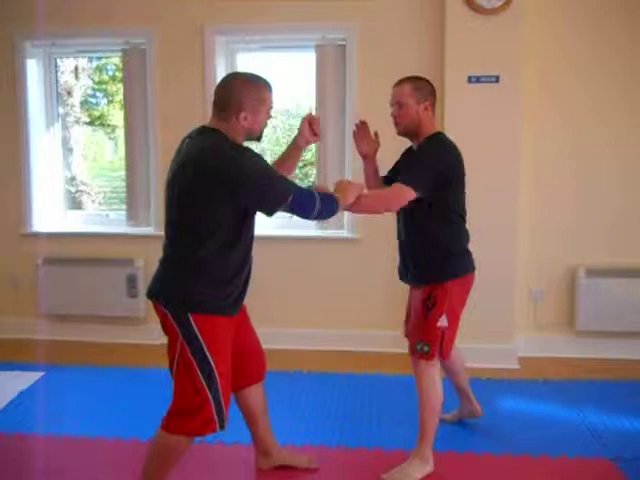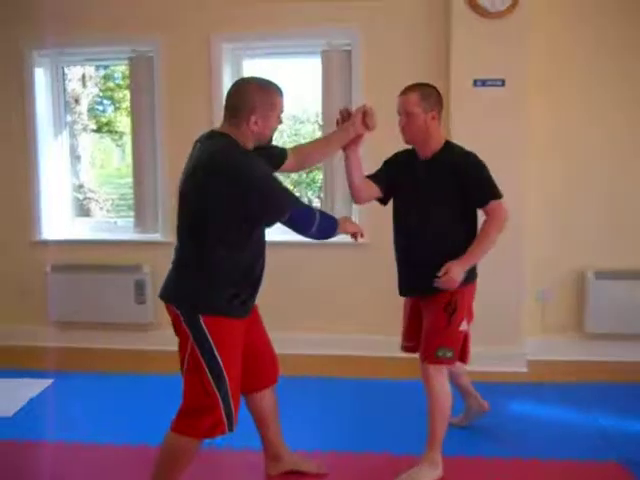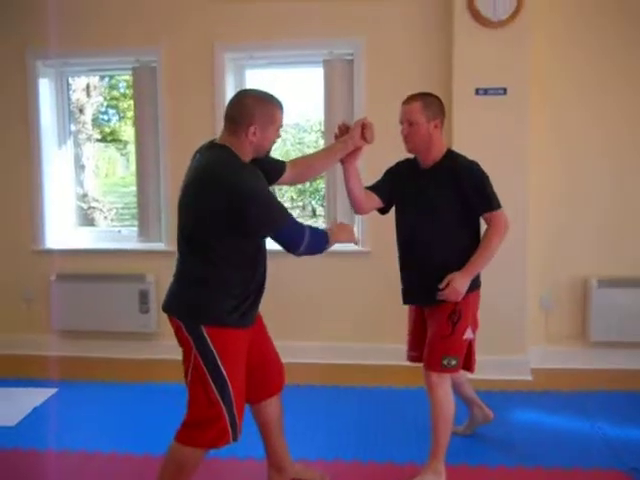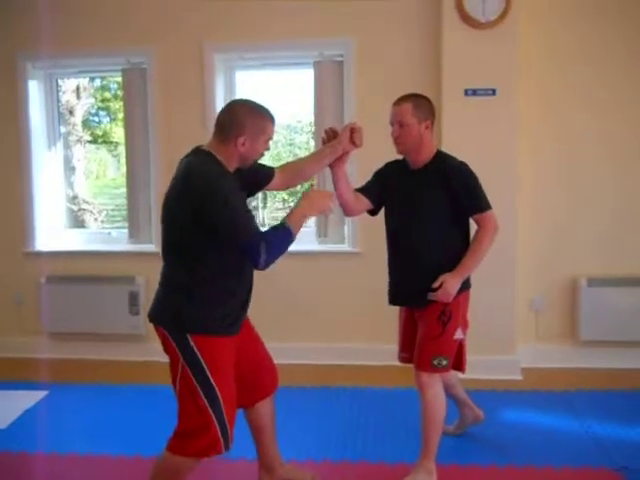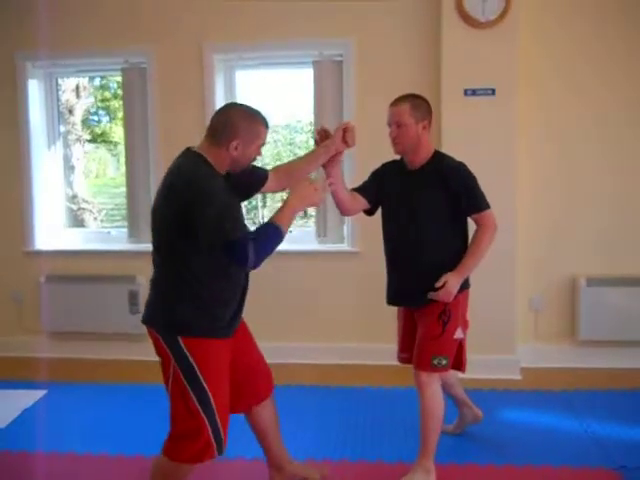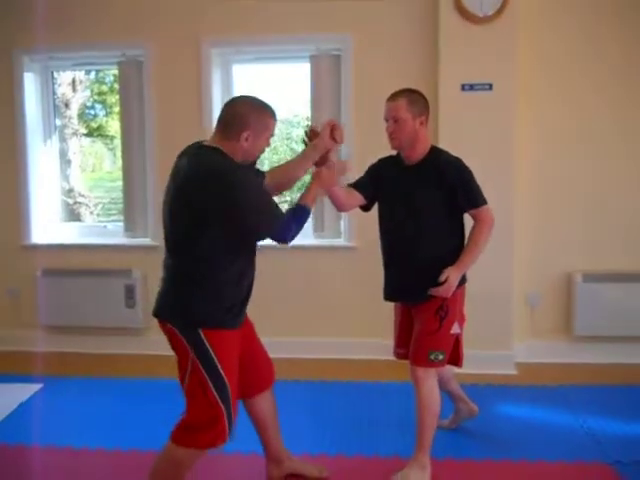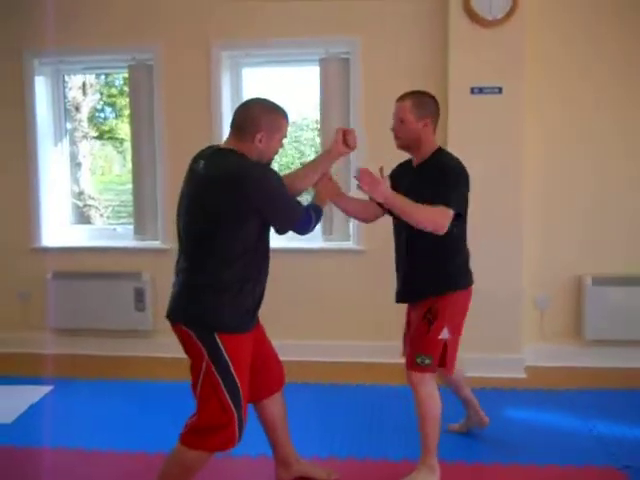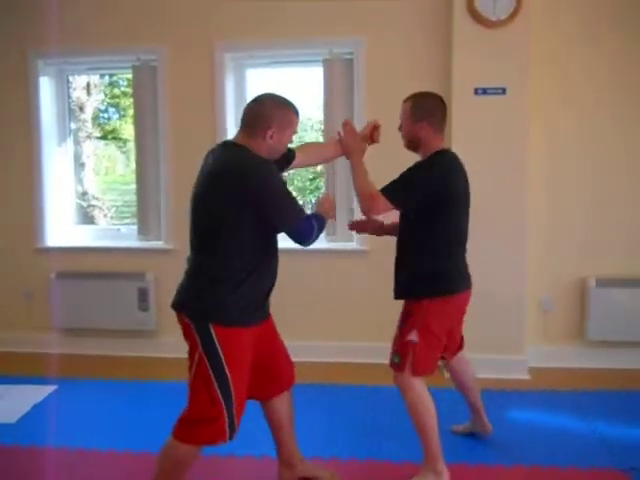
dt=0.4s
person 1, frame 1
left shoulder: (436, 154)
right shoulder: (411, 155)
left elbow: (391, 202)
right elbow: (387, 195)
right wrist: (369, 158)
left hip: (444, 275)
right hip: (425, 272)
left knee: (424, 360)
right knee: (442, 346)
right ankle: (469, 404)
person 1, frame 2
left shoulder: (463, 163)
right shoulder: (400, 163)
left elbow: (498, 216)
right elbow: (361, 193)
left wrist: (462, 264)
right wrist: (351, 149)
left hip: (450, 283)
right hip: (416, 282)
left knee: (433, 366)
right knee: (436, 355)
right ankle: (474, 400)
person 1, frame 3
left shoulder: (464, 171)
right shoulder: (401, 173)
left elbow: (499, 224)
right elbow: (362, 205)
left wrist: (467, 274)
right wrist: (349, 163)
left hip: (454, 291)
right hip: (418, 290)
left knee: (436, 375)
right knee: (440, 364)
right ankle: (478, 409)
person 1, frame 4
left shoulder: (454, 172)
right shoulder: (390, 174)
left elbow: (489, 225)
right elbow: (352, 207)
left wrist: (458, 275)
right wrist: (337, 167)
left hip: (444, 292)
right hip: (408, 291)
left knee: (427, 375)
right knee: (431, 365)
right ankle: (469, 410)
person 1, frame 5
left shoulder: (452, 172)
right shoulder: (387, 174)
left elbow: (488, 224)
right elbow: (349, 206)
left wrist: (459, 274)
right wrist: (332, 167)
left hip: (442, 292)
right hip: (406, 291)
left knee: (426, 375)
right knee: (430, 364)
right ankle: (468, 409)
person 1, frame 6
left shoulder: (449, 168)
right shoulder: (383, 170)
left elbow: (485, 219)
right elbow: (344, 202)
left wrist: (458, 268)
right wrist: (324, 166)
left hip: (439, 288)
right hip: (403, 287)
left knee: (423, 369)
right knee: (424, 359)
right ankle: (463, 404)
person 1, frame 7
left shoulder: (449, 169)
right shoulder: (403, 171)
left elbow: (438, 223)
right elbow: (368, 212)
left wrist: (388, 195)
right wrist: (329, 189)
left hip: (446, 288)
right hip: (419, 287)
left knee: (420, 373)
right knee: (434, 361)
right ankle: (475, 412)
person 1, frame 8
left shoulder: (431, 171)
right shoulder: (444, 167)
left elbow: (373, 203)
left wrist: (355, 156)
right wrist: (377, 229)
left hip: (433, 291)
right hip: (450, 284)
left knee: (407, 374)
right knee: (451, 353)
right ankle: (480, 420)
person 2, frame 1
left shoulder: (206, 143)
right shoulder: (227, 161)
left elbow: (265, 185)
right elbow: (302, 203)
left wrist: (299, 145)
right wrist: (343, 196)
left hip: (214, 293)
right hip: (194, 301)
left knee: (249, 368)
right knee: (198, 406)
person 2, frame 2
left shoulder: (224, 146)
right shoulder: (236, 166)
left elbow: (294, 159)
right elbow: (303, 220)
left wrist: (349, 132)
right wrist: (344, 224)
left hip: (229, 297)
right hip: (206, 303)
left knee: (261, 372)
right knee: (208, 408)
person 2, frame 3
left shoulder: (226, 158)
right shoulder: (233, 178)
left elbow: (292, 172)
right elbow: (296, 239)
left wrist: (347, 145)
right wrist: (337, 234)
left hip: (233, 307)
right hip: (208, 315)
left knee: (267, 380)
right knee: (212, 418)
person 2, frame 4
left shoulder: (215, 166)
right shoulder: (209, 183)
left elbow: (281, 177)
right elbow: (261, 253)
left wrist: (335, 149)
right wrist: (305, 208)
left hip: (221, 314)
right hip: (194, 323)
left knee: (260, 382)
right knee: (205, 427)
person 2, frame 5
left shoulder: (214, 170)
right shoulder: (197, 183)
left elbow: (276, 178)
right elbow: (249, 253)
left wrist: (328, 149)
right wrist: (296, 204)
left hip: (220, 317)
right hip: (188, 326)
left knee: (257, 386)
right knee: (200, 433)
person 2, frame 6
left shoulder: (201, 158)
right shoulder: (229, 177)
left elbow: (267, 185)
right elbow: (282, 230)
left wrist: (317, 149)
right wrist: (317, 187)
left hip: (217, 307)
right hip: (199, 315)
left knee: (258, 377)
right knee: (209, 419)
person 2, frame 7
left shoulder: (210, 161)
right shoulder: (248, 177)
left elbow: (281, 190)
right elbow: (302, 222)
left wrist: (330, 155)
right wrist: (322, 199)
left hip: (224, 308)
right hip: (212, 317)
left knee: (268, 380)
right knee: (219, 421)
person 2, frame 8
left shoulder: (232, 156)
right shoulder: (253, 173)
left elbow: (303, 155)
right elbow: (304, 232)
right wrist: (323, 212)
left hip: (243, 305)
right hip: (218, 312)
left knee: (277, 378)
right knee: (211, 416)
